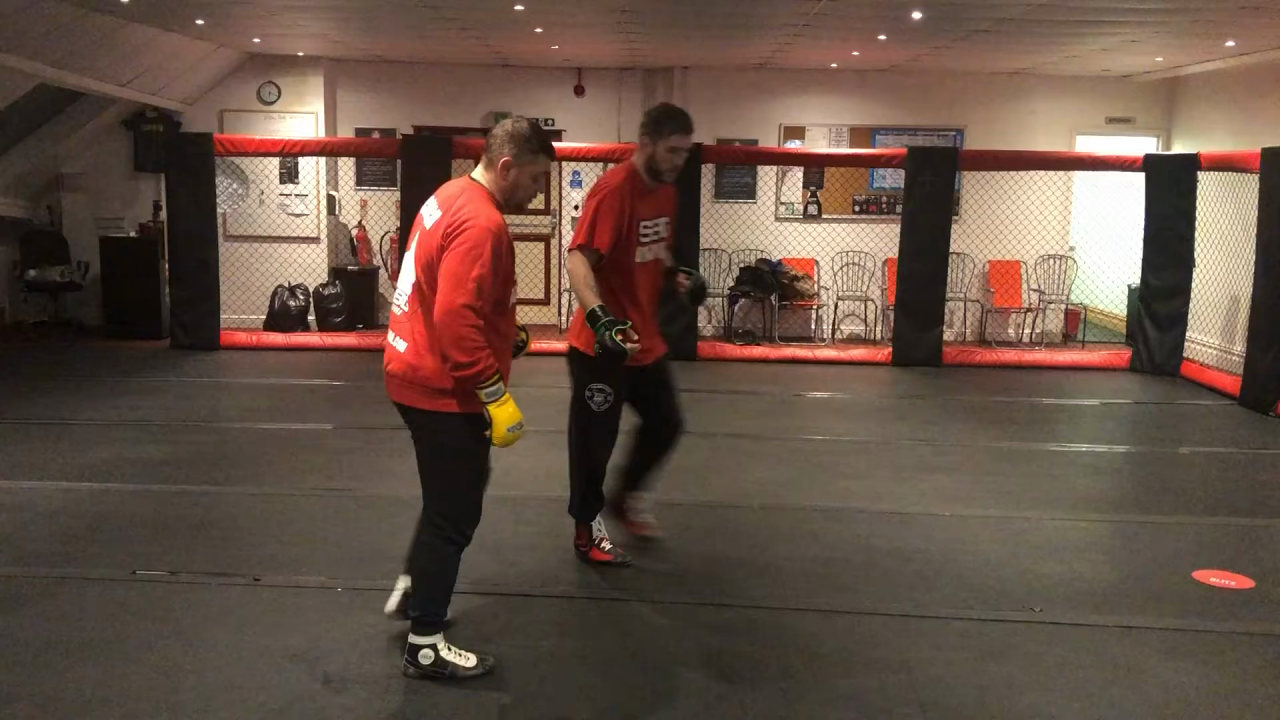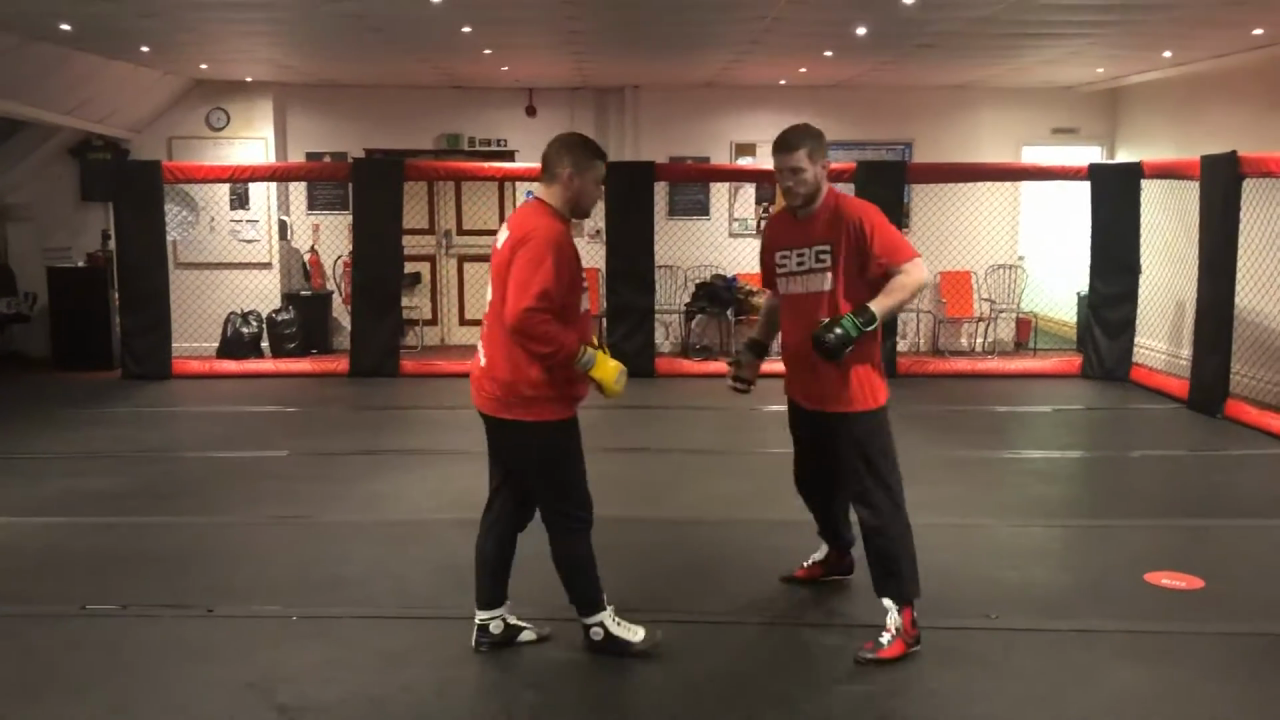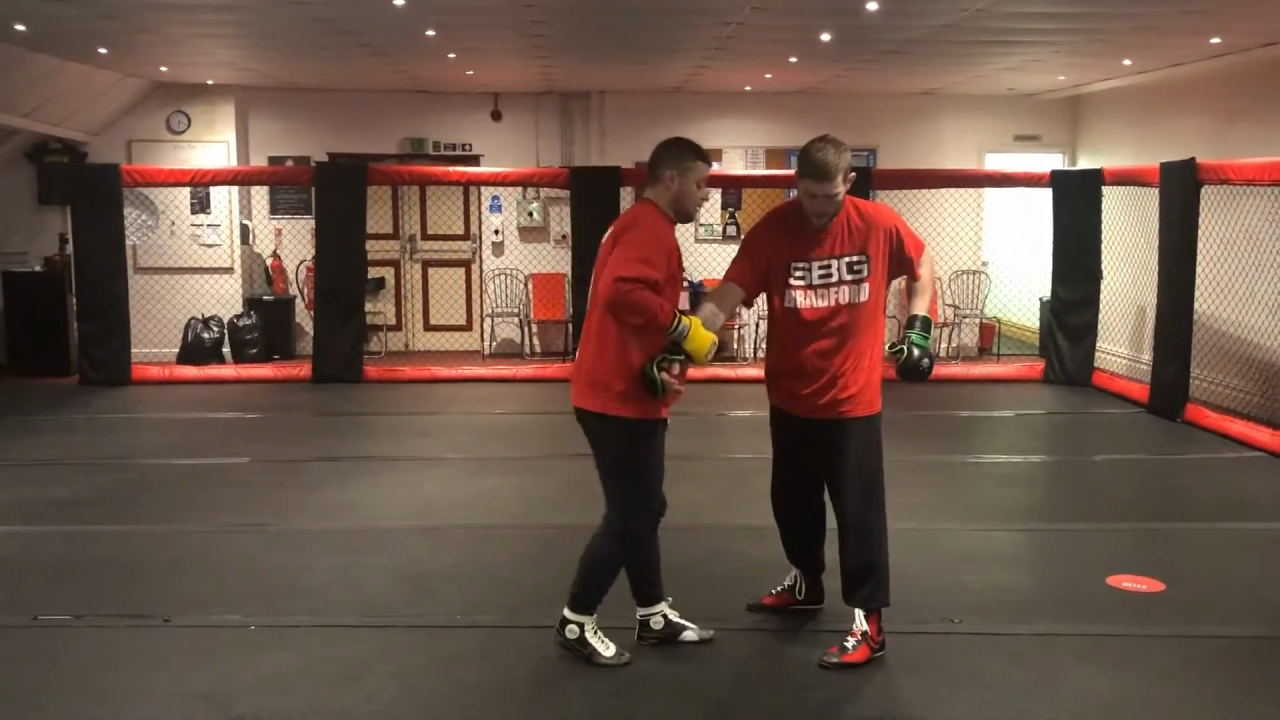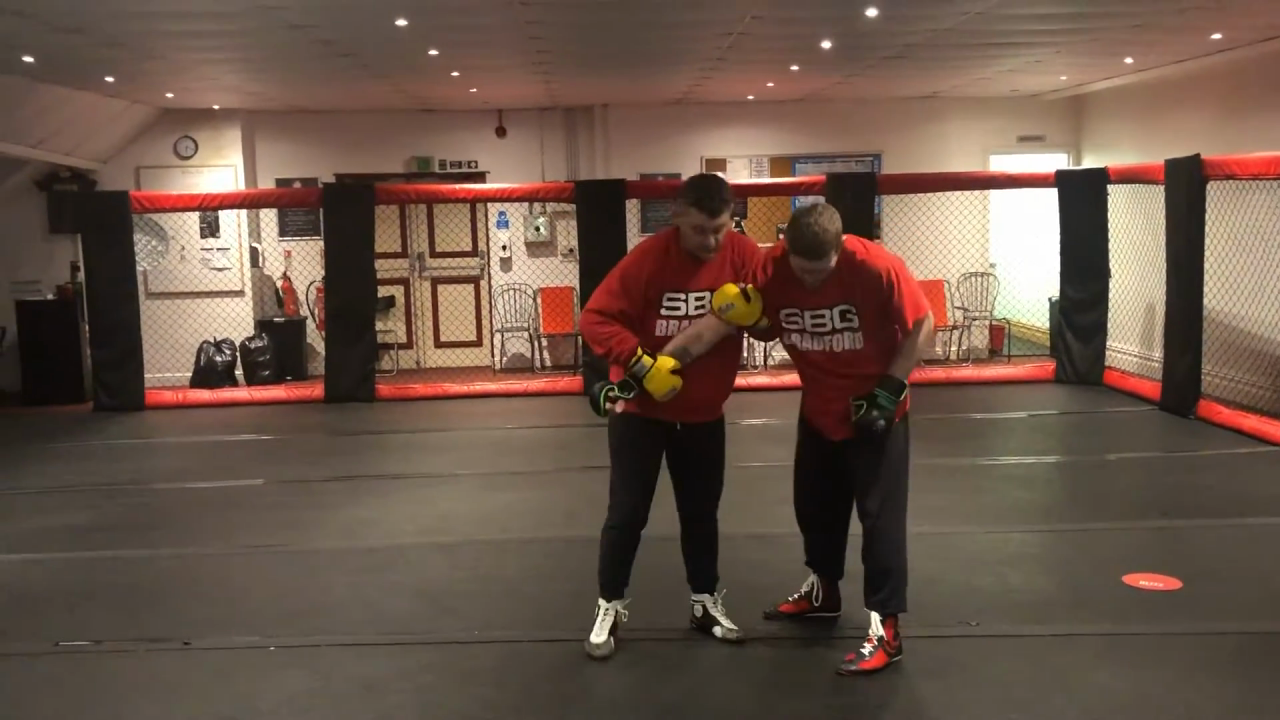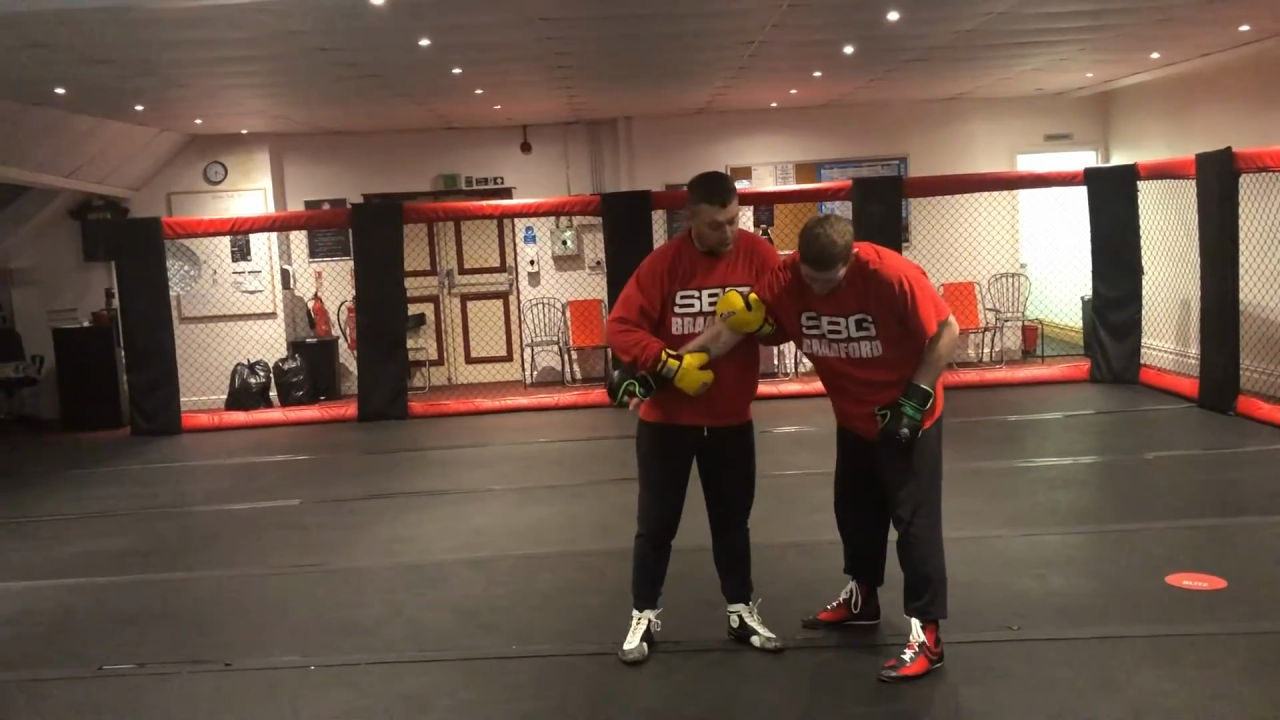
dt=1s
person 1, frame 1
left shoulder: (452, 196)
right shoulder: (482, 225)
right elbow: (458, 321)
left wrist: (505, 329)
right wrist: (497, 398)
left hip: (422, 374)
right hip: (442, 390)
left knee: (459, 490)
right knee: (453, 511)
left ankle: (413, 586)
right ankle: (424, 645)
person 1, frame 2
left shoulder: (527, 220)
right shoulder: (546, 235)
right elbow: (528, 320)
left wrist: (584, 342)
right wrist: (592, 362)
left hip: (505, 393)
right hip: (533, 402)
left knee: (508, 507)
right knee: (569, 514)
left ankle: (490, 619)
right ankle: (597, 622)
person 1, frame 3
left shoulder: (652, 228)
right shoulder: (646, 229)
right elbow: (621, 293)
left wrist: (694, 328)
right wrist: (686, 330)
left hip: (640, 398)
right hip: (619, 400)
left knee: (645, 510)
right knee: (629, 516)
left ankle: (654, 615)
right ankle: (577, 621)
person 1, frame 4
left shoulder: (744, 254)
right shoulder: (647, 259)
right elbow: (597, 319)
right wrist: (644, 366)
left hip: (704, 413)
right hip: (640, 409)
left knee: (701, 513)
right knee: (626, 514)
left ankle: (706, 604)
right ankle: (610, 606)
person 1, frame 5
left shoulder: (757, 254)
right shoulder: (663, 262)
right elbow: (620, 327)
right wrist: (671, 366)
left hip: (731, 419)
right hip: (666, 419)
left knee: (732, 521)
right knee: (656, 522)
left ankle: (741, 612)
right ankle: (643, 616)
person 2, frame 1
left shoulder: (666, 192)
right shoulder: (614, 191)
right elbow: (579, 259)
left wrist: (676, 274)
right wrist: (602, 320)
left hip: (646, 340)
right hip: (603, 344)
left knee: (665, 425)
right knee: (593, 440)
left ankle: (627, 497)
right ankle: (587, 525)
person 2, frame 2
left shoulder: (857, 217)
right shoulder: (776, 227)
left elbow: (914, 274)
left wrist: (860, 321)
right wrist: (754, 349)
left hip: (852, 387)
right hip: (802, 387)
left knee: (874, 496)
right knee: (812, 480)
left ankle: (901, 615)
right ankle: (837, 553)
person 2, frame 3
left shoulder: (880, 224)
right shoulder: (771, 231)
left elbow: (922, 267)
right elbow: (724, 299)
left wrist: (917, 328)
left hip: (853, 398)
right hip: (789, 396)
left knee: (858, 506)
right knee: (791, 497)
left ankle: (868, 623)
right ankle: (805, 581)
person 2, frame 4
left shoulder: (877, 267)
right shoulder: (770, 271)
left elbow: (921, 327)
right elbow: (715, 323)
left wrist: (889, 390)
left hip: (877, 408)
right hip: (818, 409)
left knee: (881, 512)
right knee: (815, 503)
left ankle: (886, 629)
right ankle: (823, 589)
person 2, frame 5
left shoulder: (892, 275)
right shoulder: (786, 279)
left elbow: (946, 331)
right elbow: (733, 326)
left wrist: (914, 398)
left hip: (908, 417)
right hip: (853, 419)
left knee: (915, 518)
right knee: (854, 510)
left ankle: (926, 634)
right ankle: (860, 597)
